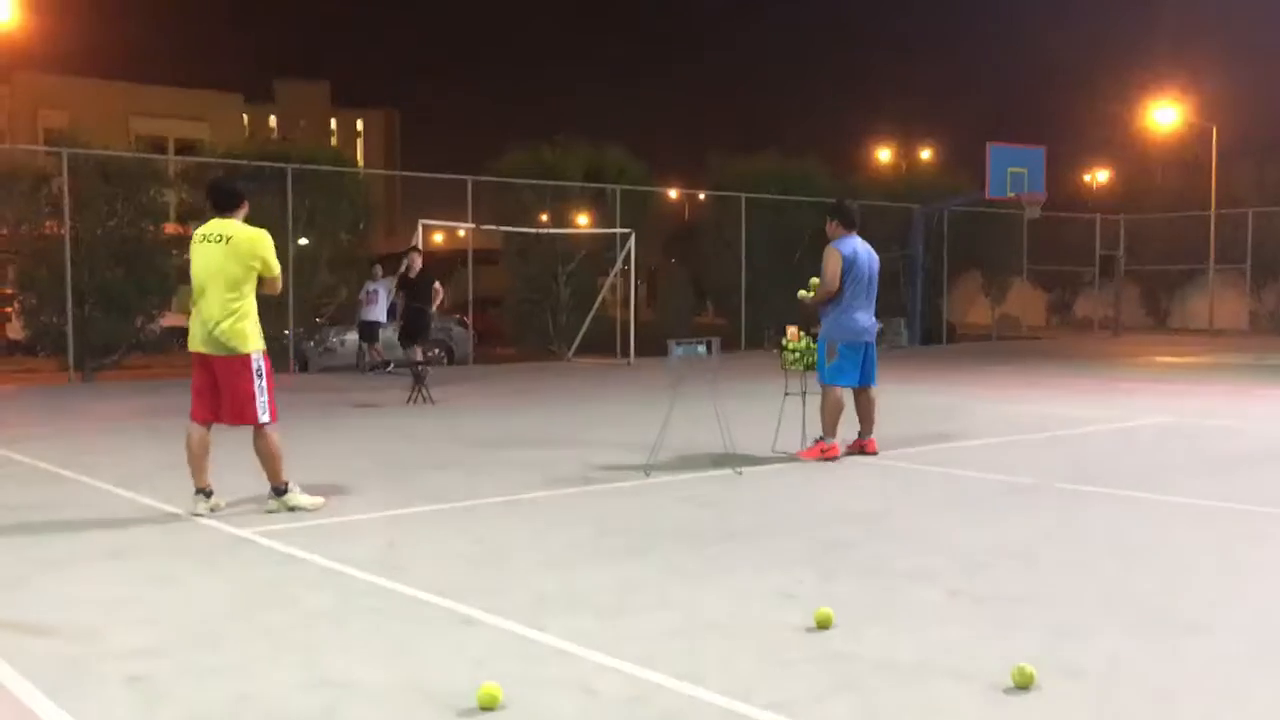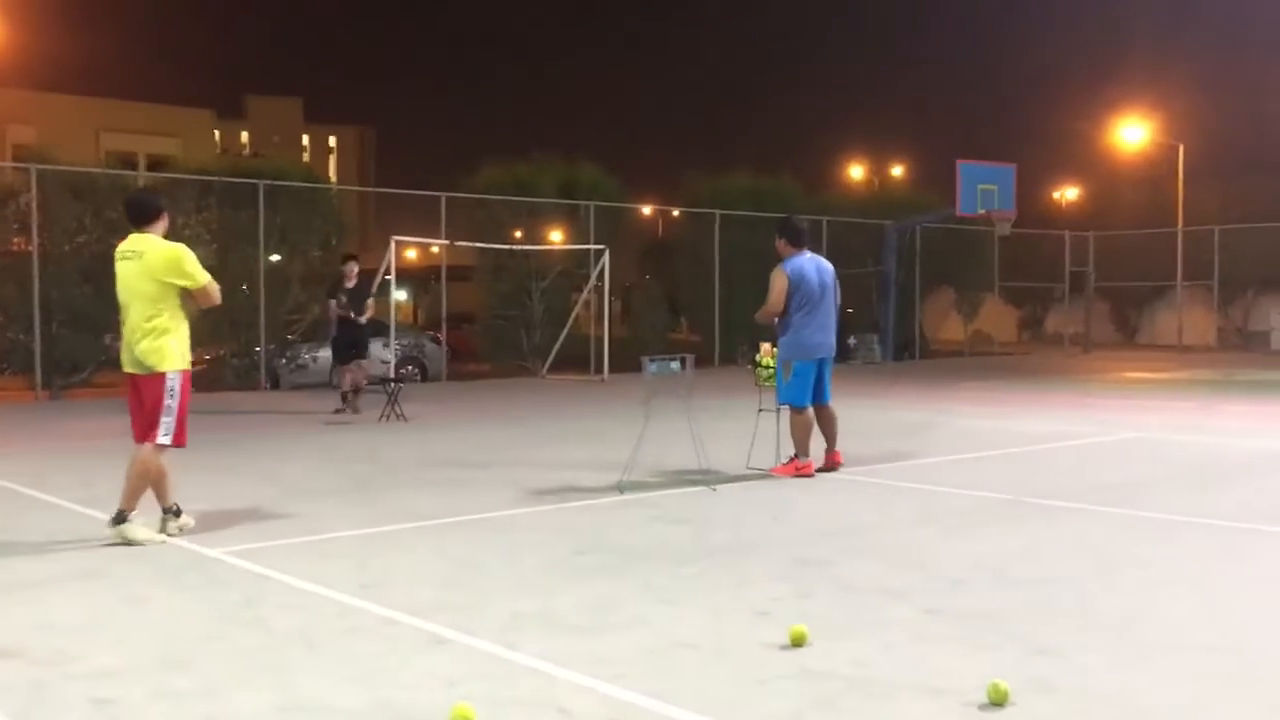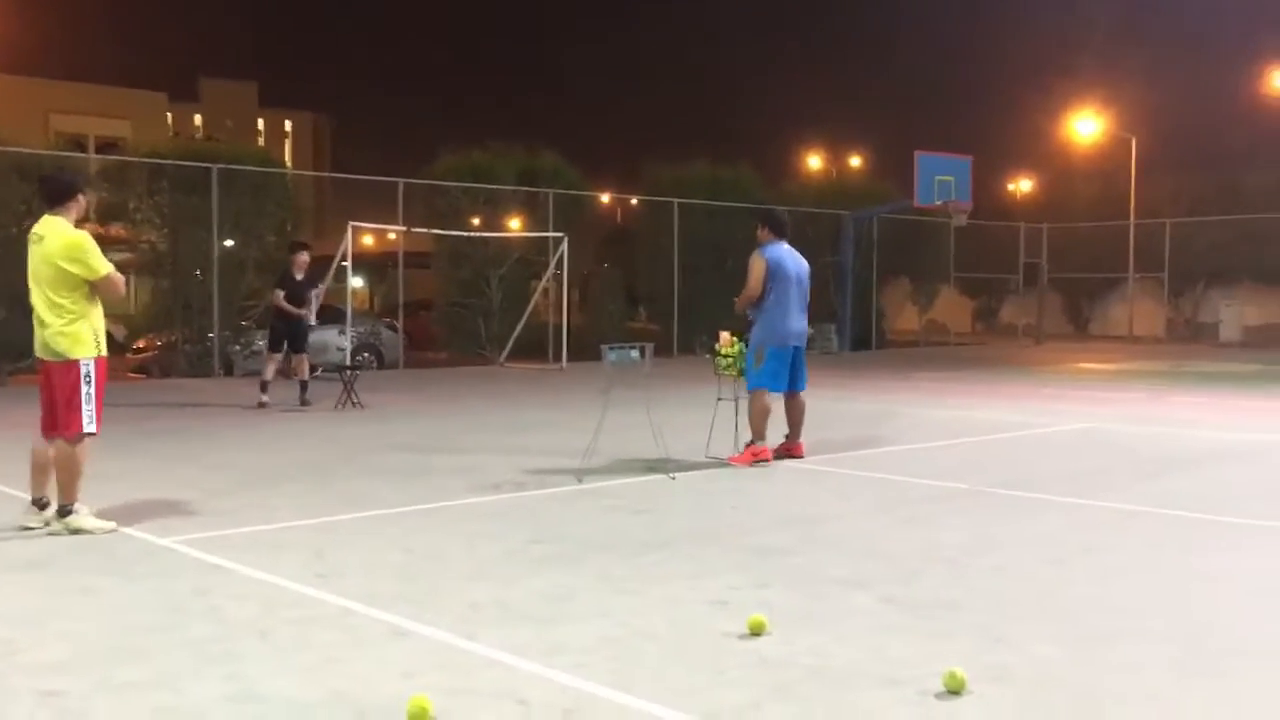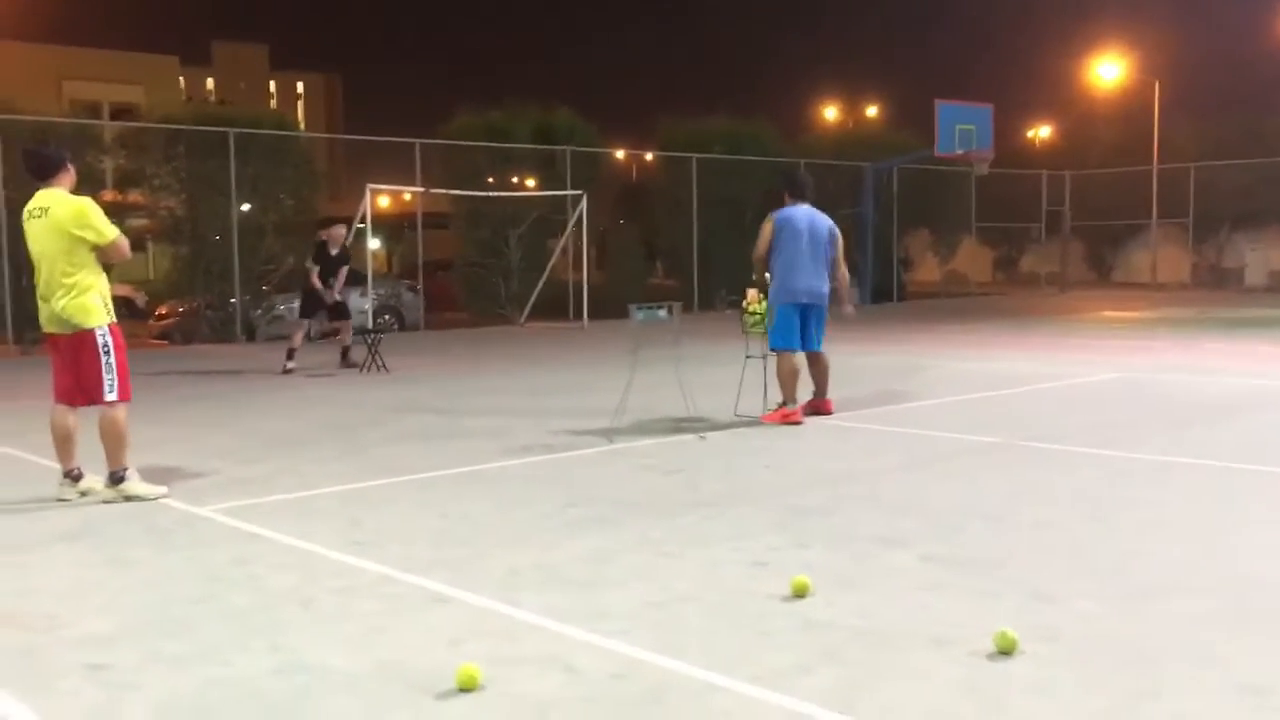
dt=0.7s
person 1, frame 1
left shoulder: (199, 237)
right shoulder: (255, 238)
right elbow: (275, 286)
left wrist: (241, 282)
left hip: (202, 340)
right hip: (239, 341)
left knee: (200, 420)
right knee: (262, 420)
left ankle: (202, 494)
right ankle: (281, 491)
person 1, frame 2
left shoulder: (123, 252)
right shoulder: (172, 253)
right elbow: (212, 297)
left wrist: (175, 294)
left hip: (135, 358)
right hip: (164, 359)
left knee: (150, 440)
right knee: (156, 441)
left ankle: (171, 513)
right ankle: (123, 517)
person 1, frame 3
left shoulder: (39, 233)
right shoulder: (74, 239)
right elbow: (116, 288)
left wrist: (88, 280)
right wrist: (102, 278)
left hip: (49, 344)
right hip: (77, 346)
left knee: (50, 431)
right knee: (75, 432)
left ankle: (39, 505)
right ankle: (68, 511)
person 1, frame 4
left shoulder: (31, 211)
right shoulder: (78, 207)
right elbow: (121, 251)
left wrist: (89, 249)
left hip: (55, 316)
right hip: (89, 315)
left knee: (65, 400)
right knee: (113, 399)
left ankle: (71, 477)
right ankle: (120, 478)
person 2, frame 1
left shoulder: (836, 249)
right shoulder: (870, 251)
left elbow: (830, 286)
left wrist: (812, 299)
left hip: (840, 327)
right hip: (866, 326)
left knee: (832, 385)
right knee: (863, 385)
left ankle: (828, 444)
right ankle: (866, 440)
person 2, frame 2
left shoulder: (784, 270)
right shoulder: (826, 266)
left elbow: (773, 309)
right elbow: (836, 302)
left wrist: (760, 317)
left hip: (798, 346)
right hip: (824, 344)
left knee: (799, 404)
right knee: (822, 401)
left ankle: (802, 461)
right ankle: (832, 453)
person 2, frame 3
left shoulder: (762, 255)
right shoulder: (800, 260)
left elbow: (753, 291)
left wrist: (739, 307)
left hip: (770, 333)
right hip: (797, 332)
left knee: (759, 388)
right knee: (793, 390)
left ankle: (758, 446)
right ankle: (793, 443)
person 2, frame 4
left shoulder: (777, 218)
right shoulder: (828, 223)
left elbow: (760, 253)
right elbow: (839, 266)
left wrist: (761, 273)
right wrist: (844, 300)
left hip: (786, 291)
right hip: (818, 292)
left knee: (785, 349)
right knee: (814, 348)
left ankle: (790, 408)
right ankle: (822, 400)
